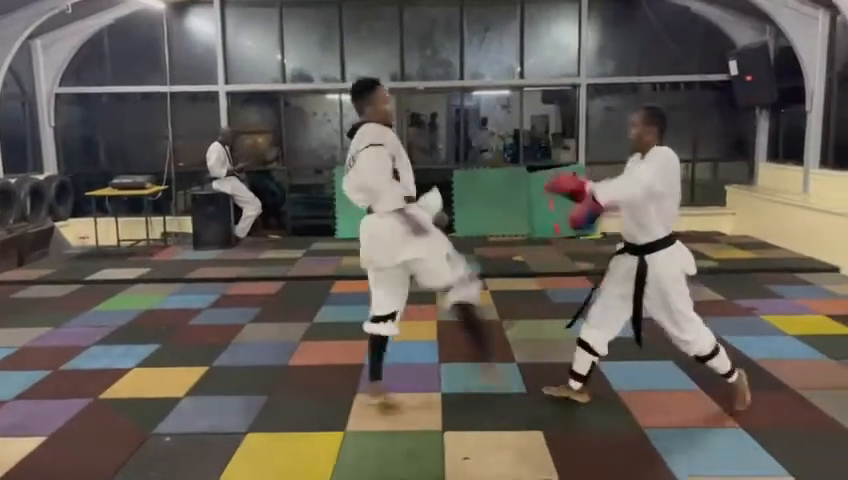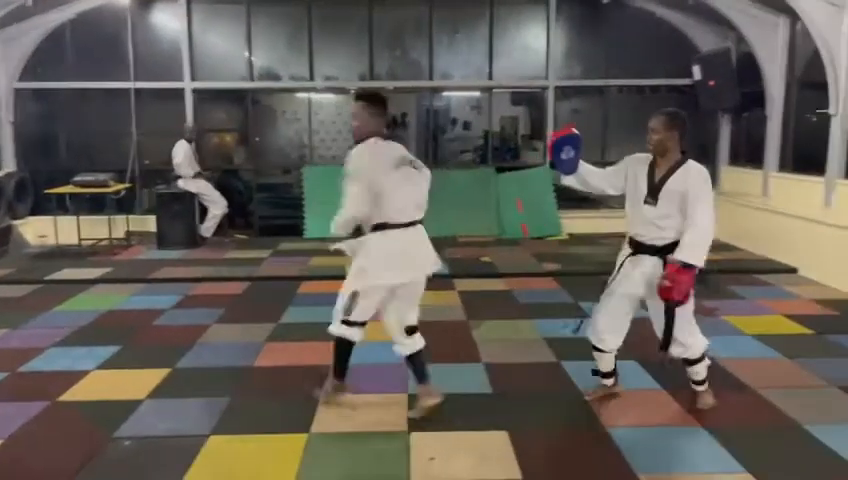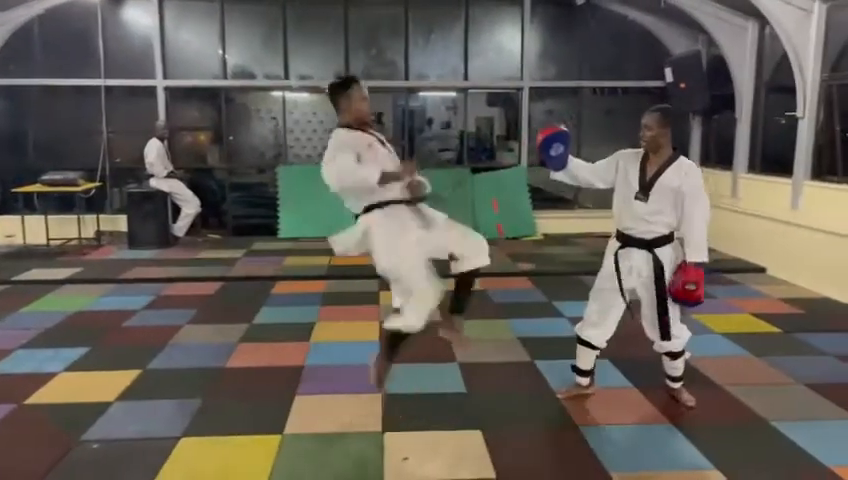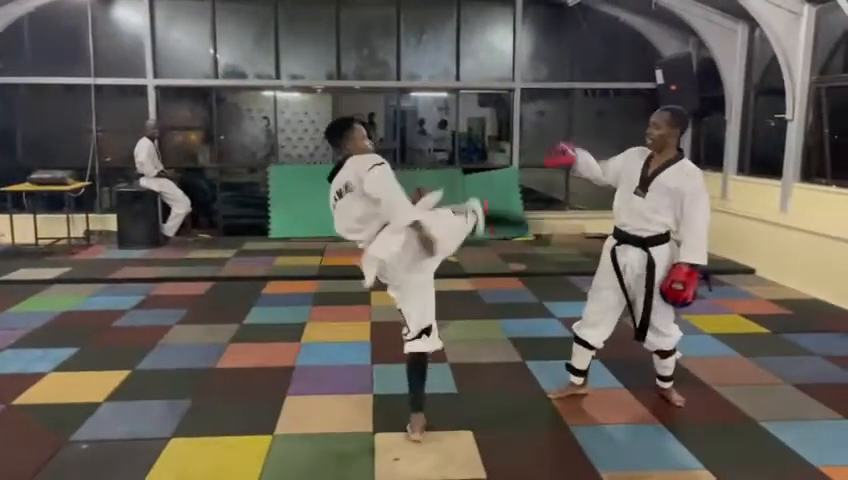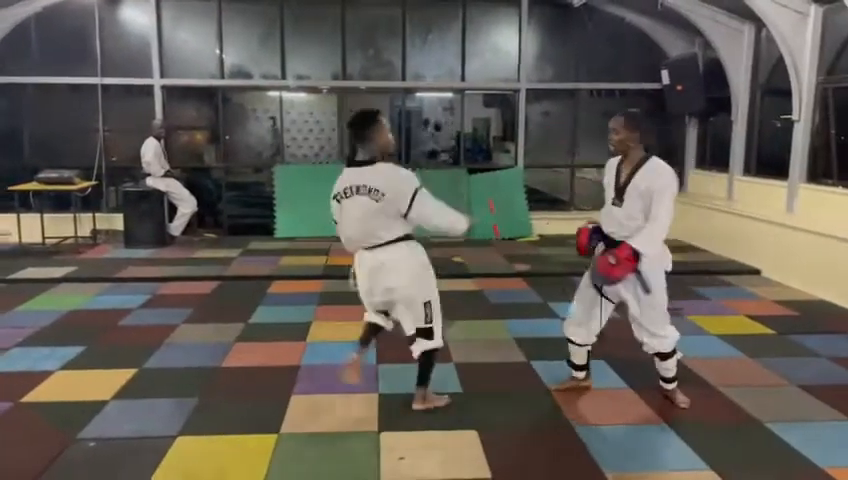
dt=0.3s
person 1, frame 1
left shoulder: (357, 145)
right shoulder: (375, 135)
right elbow: (371, 177)
left wrist: (417, 204)
right wrist: (404, 212)
left hip: (377, 235)
right hip: (398, 224)
left knee: (384, 308)
right knee: (460, 284)
left ankle: (376, 386)
right ankle: (484, 355)
person 1, frame 2
left shoulder: (361, 157)
right shoulder: (404, 155)
left elbow: (357, 206)
left wrist: (342, 230)
left hip: (385, 247)
right hip: (412, 239)
left knee: (349, 316)
right knee: (402, 321)
left ankle: (336, 384)
right ankle: (425, 388)
person 1, frame 3
left shoulder: (373, 137)
right shoulder: (342, 141)
right elbow: (338, 174)
left wrist: (417, 184)
right wrist: (391, 175)
left hip: (413, 214)
right hip: (387, 225)
left knee: (473, 250)
right knee: (422, 294)
left ankle: (453, 319)
right ankle: (385, 358)
person 1, frame 4
left shoulder: (335, 194)
right shoulder: (368, 164)
left elbow: (353, 232)
right elbow: (386, 192)
right wrist: (417, 225)
left hip: (388, 262)
right hip: (407, 235)
left knee: (419, 334)
right knee: (470, 213)
left ankle: (416, 417)
person 1, frame 5
left shoulder: (341, 184)
right shoulder: (397, 177)
left elbow: (347, 236)
right elbow: (433, 216)
right wrist: (462, 224)
left hip: (369, 264)
right hip: (404, 259)
left knee: (380, 310)
right knee: (426, 327)
left ankle: (358, 354)
right ankle: (423, 394)
person 2, frame 1
left shoulder: (664, 159)
right shoulder: (637, 161)
left elbow: (631, 189)
right elbow: (616, 195)
left wrist: (583, 190)
right wrist: (587, 199)
left hip: (660, 259)
right hip: (631, 257)
left knee: (684, 326)
right knee: (598, 319)
left ankle: (733, 378)
right ankle: (576, 387)
person 2, frame 2
left shoulder: (695, 175)
right shoulder: (635, 164)
left elbow: (700, 225)
right elbow: (602, 180)
left wrist: (684, 268)
right wrist: (571, 166)
left hip: (670, 262)
right hip: (634, 258)
left knee: (681, 333)
right knee: (605, 323)
left ankle: (701, 387)
right ankle: (609, 382)
person 2, frame 3
left shoulder: (687, 172)
right shoulder: (625, 160)
left elbow: (695, 221)
right elbow: (590, 174)
left wrist: (694, 267)
right wrist: (561, 161)
left hip: (659, 257)
right hip: (622, 252)
left knee: (666, 325)
right knee: (596, 316)
left ankle: (676, 385)
right ankle: (583, 382)
person 2, frame 4
left shoulder: (689, 174)
right shoulder: (635, 156)
left elbow: (695, 224)
right elbow: (604, 172)
left wrist: (689, 267)
right wrist: (576, 157)
left hip: (653, 256)
right hip: (618, 249)
left knee: (659, 324)
right knee: (595, 316)
left ankle: (665, 385)
right ankle: (578, 382)
person 2, frame 5
left shoulder: (660, 173)
right shoulder: (612, 166)
left elbow: (659, 222)
left wrist: (627, 254)
right wrist: (595, 230)
left hip: (639, 258)
right hip: (605, 252)
left knee: (655, 325)
right knee: (580, 315)
left ankle: (670, 386)
right ankle: (580, 375)
person 3, frame 1
left shoulder: (224, 148)
right shoulder: (216, 149)
right elbow: (216, 172)
left wrist: (236, 169)
right wrist: (235, 169)
left hip: (230, 180)
right hip: (223, 182)
left knee: (253, 204)
right knee: (254, 205)
right ankle: (238, 234)
person 3, frame 2
left shoulder: (189, 146)
right shoulder: (182, 147)
right elbow: (184, 171)
left wrist: (202, 174)
right wrist: (201, 176)
left hip: (194, 180)
right hip: (189, 181)
left knee: (219, 203)
right knee: (219, 204)
left ankle: (204, 231)
right ankle: (204, 234)
person 3, frame 3
left shoulder: (161, 144)
right shoulder: (154, 145)
right elbow: (157, 170)
left wrist: (174, 174)
right wrist: (174, 176)
left hip: (167, 179)
right hip: (161, 180)
left knee: (192, 203)
right knee: (192, 203)
left ankle: (176, 231)
right ankle: (176, 233)
person 3, frame 4
left shoulder: (151, 144)
right shoulder: (145, 145)
right elbow: (147, 169)
left wrist: (165, 173)
right wrist: (164, 175)
left hip: (157, 179)
right hip: (152, 180)
left knee: (183, 202)
right knee: (183, 203)
left ankle: (166, 231)
right ankle: (166, 233)
person 3, frame 5
left shoulder: (158, 143)
right shoulder: (151, 145)
right elbow: (153, 168)
left wrist: (170, 173)
right wrist: (170, 175)
left hip: (163, 178)
right hip: (157, 179)
left knee: (188, 202)
right knee: (189, 203)
left ankle: (172, 231)
right ankle: (172, 232)
